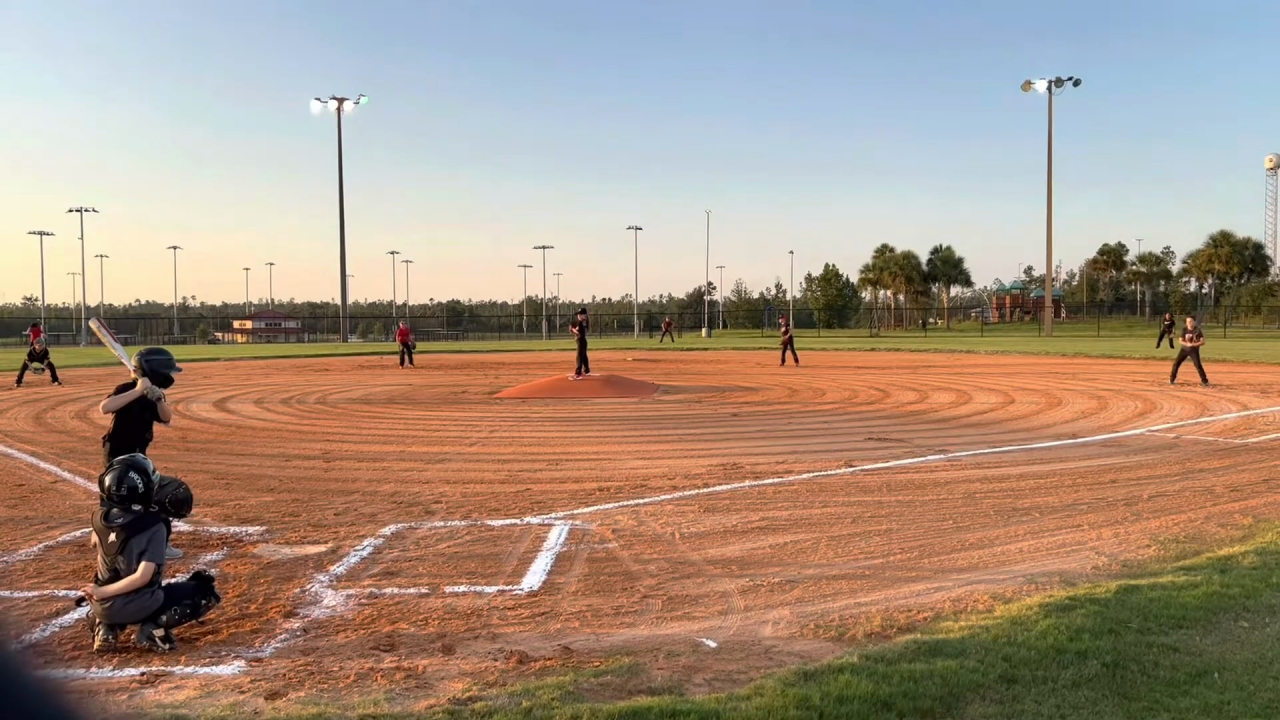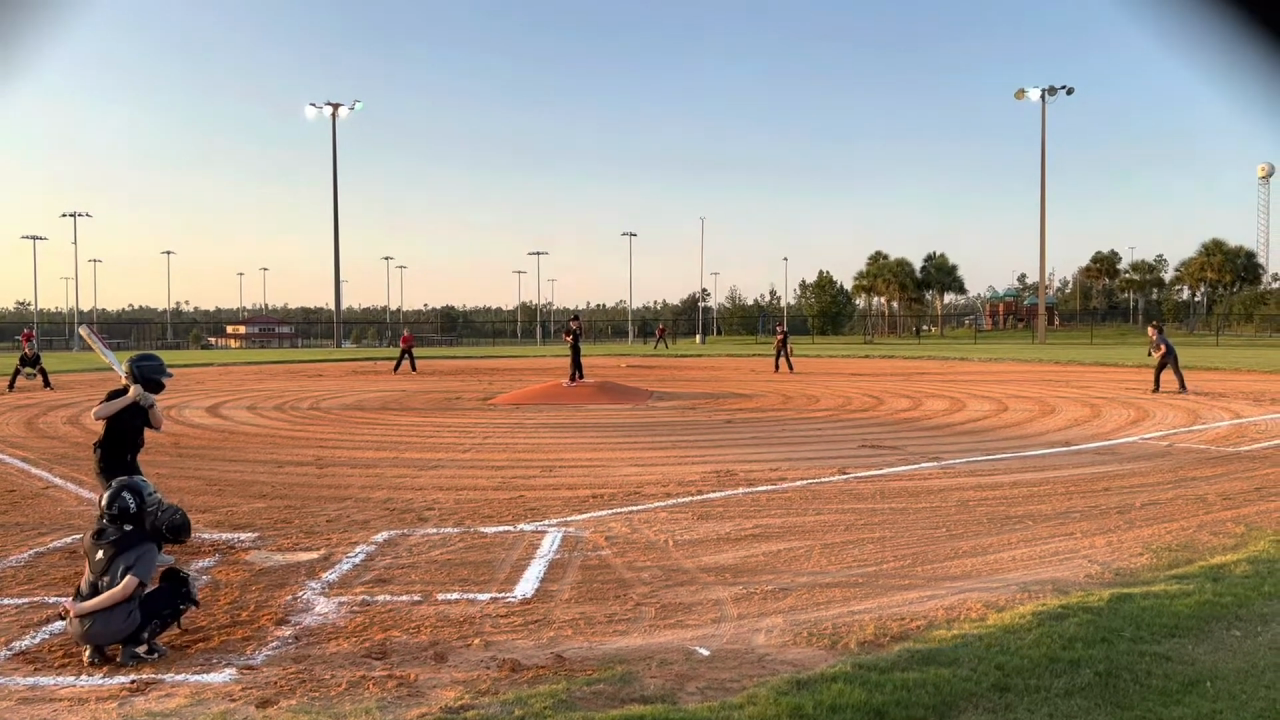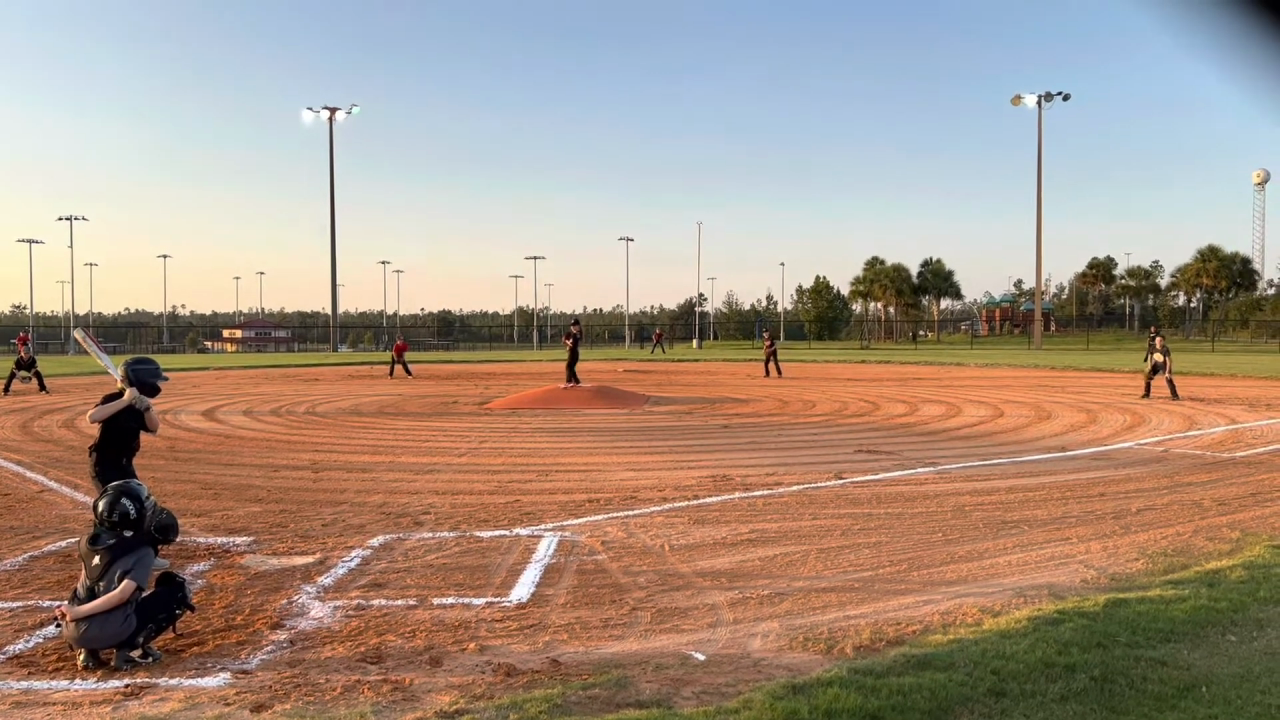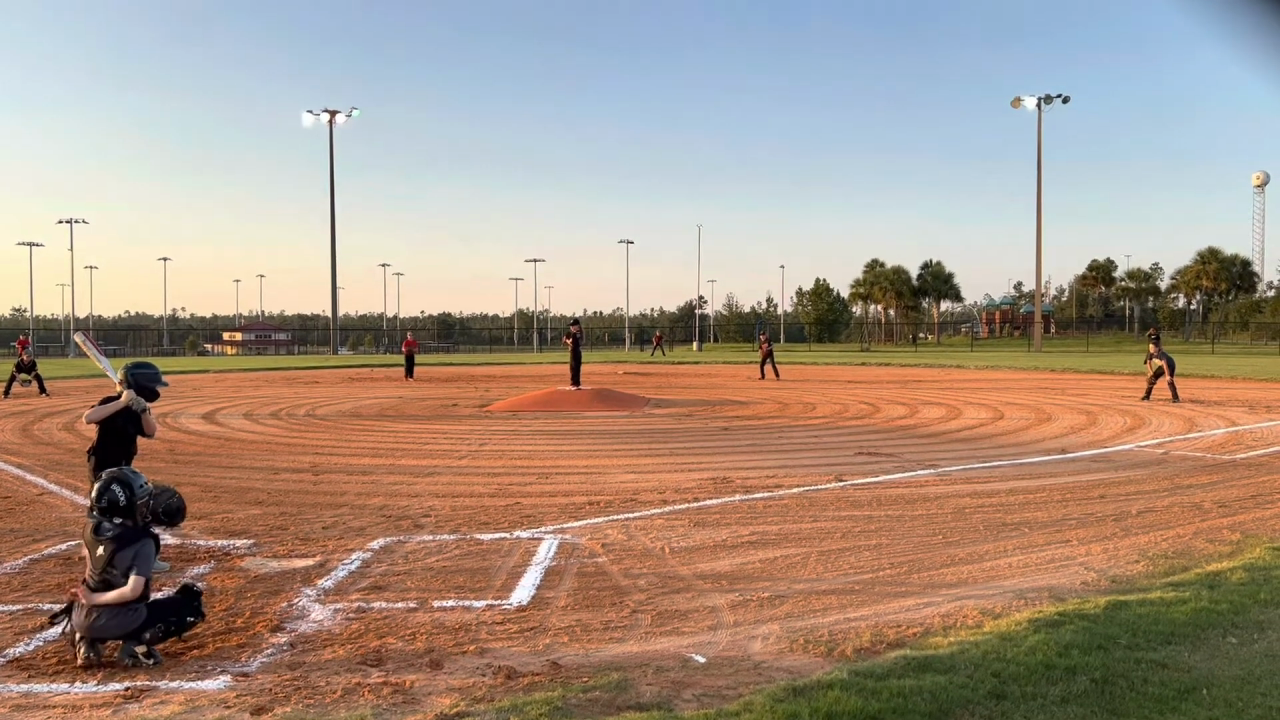
dt=1s
person 1, frame 1
left shoulder: (154, 393)
right shoulder: (127, 390)
left elbow: (166, 419)
right elbow: (104, 407)
left wrist: (159, 399)
right wrist: (137, 392)
left hip: (136, 453)
right hip: (118, 454)
person 1, frame 2
left shoulder: (144, 400)
right shoulder: (118, 396)
left elbow: (157, 425)
right elbow: (96, 414)
left wrist: (151, 406)
right wrist: (130, 398)
left hip: (128, 461)
right hip: (109, 461)
person 1, frame 3
left shoulder: (139, 403)
right shoulder: (114, 399)
left elbow: (153, 428)
right elbow: (92, 417)
left wrist: (146, 407)
right wrist: (125, 400)
left hip: (124, 464)
right hip: (104, 464)
person 1, frame 4
left shoulder: (138, 406)
right shoulder: (112, 403)
left elbow: (150, 432)
right elbow: (88, 418)
left wrist: (143, 410)
right wrist: (122, 402)
left hip: (124, 467)
right hip: (103, 467)
person 2, frame 1
left shoulder: (100, 518)
right shoulder: (153, 527)
right elbow: (142, 577)
right wrist: (101, 592)
left hip: (104, 607)
right hip: (139, 608)
right knee: (205, 591)
left ankle: (107, 628)
right ankle: (154, 628)
person 2, frame 2
left shoulder: (94, 537)
right shoulder: (146, 548)
right elbow: (123, 592)
right wrist: (79, 608)
left hip: (78, 629)
right hip: (114, 630)
right knee: (182, 588)
left ankle: (94, 647)
right ankle: (138, 645)
person 2, frame 3
left shoulder: (90, 542)
right shoulder: (142, 552)
right elbow: (120, 596)
right wrist: (76, 613)
left hip: (72, 632)
right hip: (109, 634)
right knee: (177, 591)
left ankle: (88, 650)
right ankle: (132, 650)
person 2, frame 4
left shoulder: (92, 528)
right shoulder: (142, 543)
right elbow: (133, 591)
right wrist: (92, 598)
left hip: (83, 620)
right hip: (120, 624)
right knee: (192, 603)
left ankle: (87, 642)
right ankle: (138, 645)
